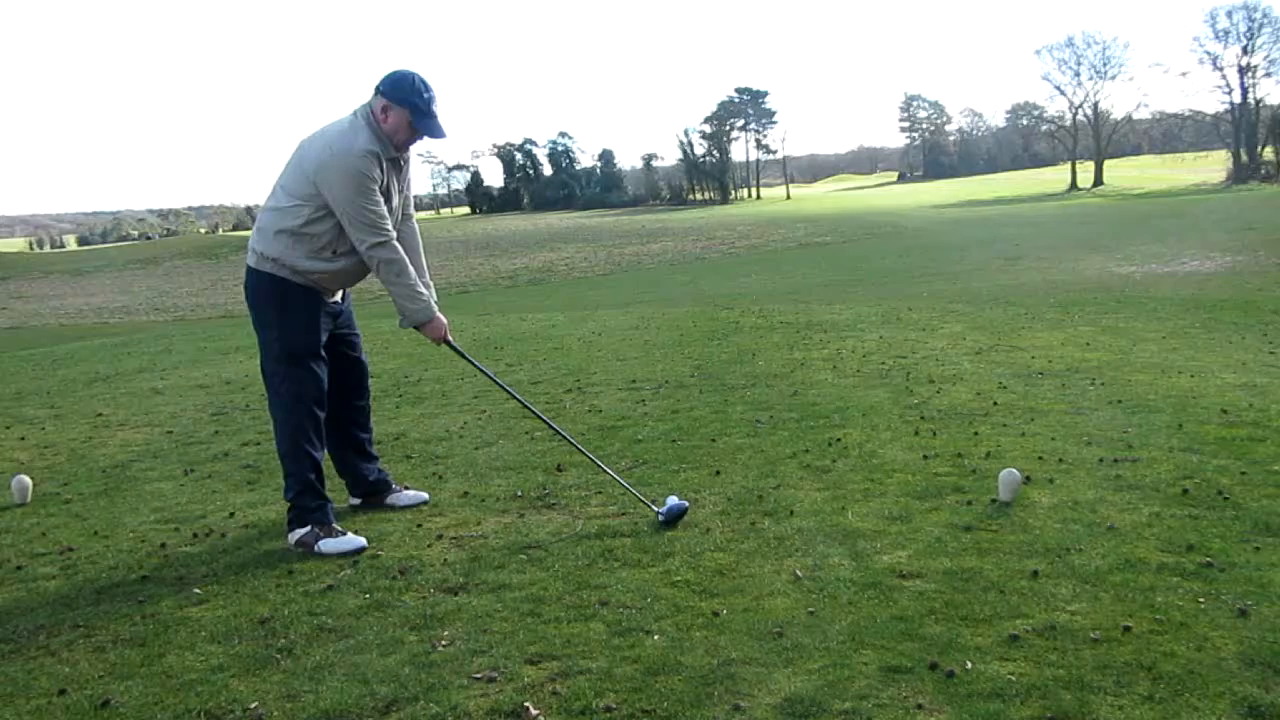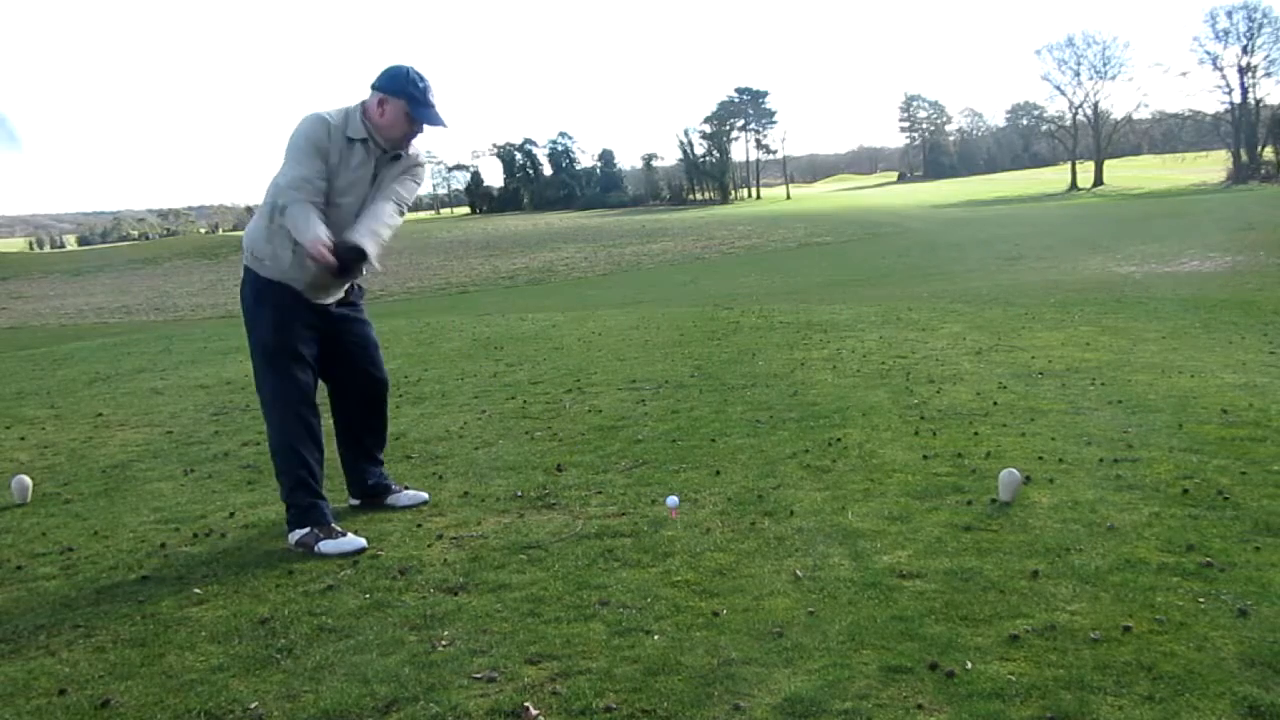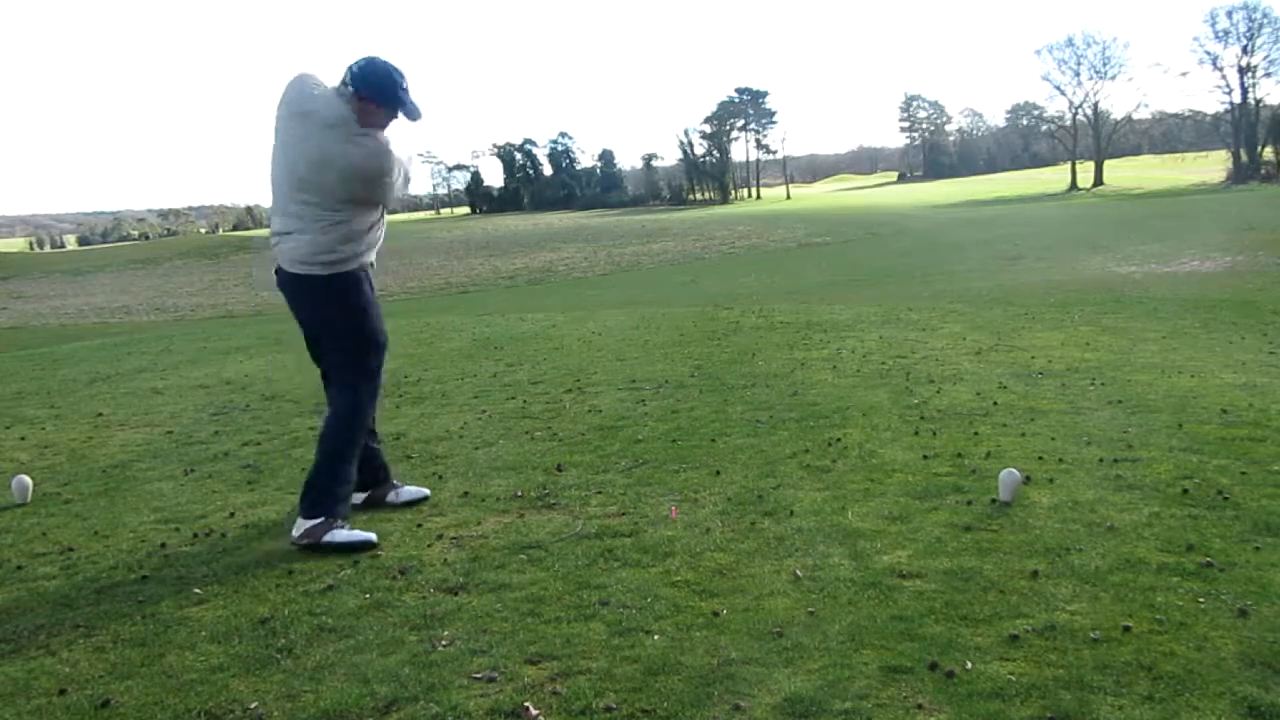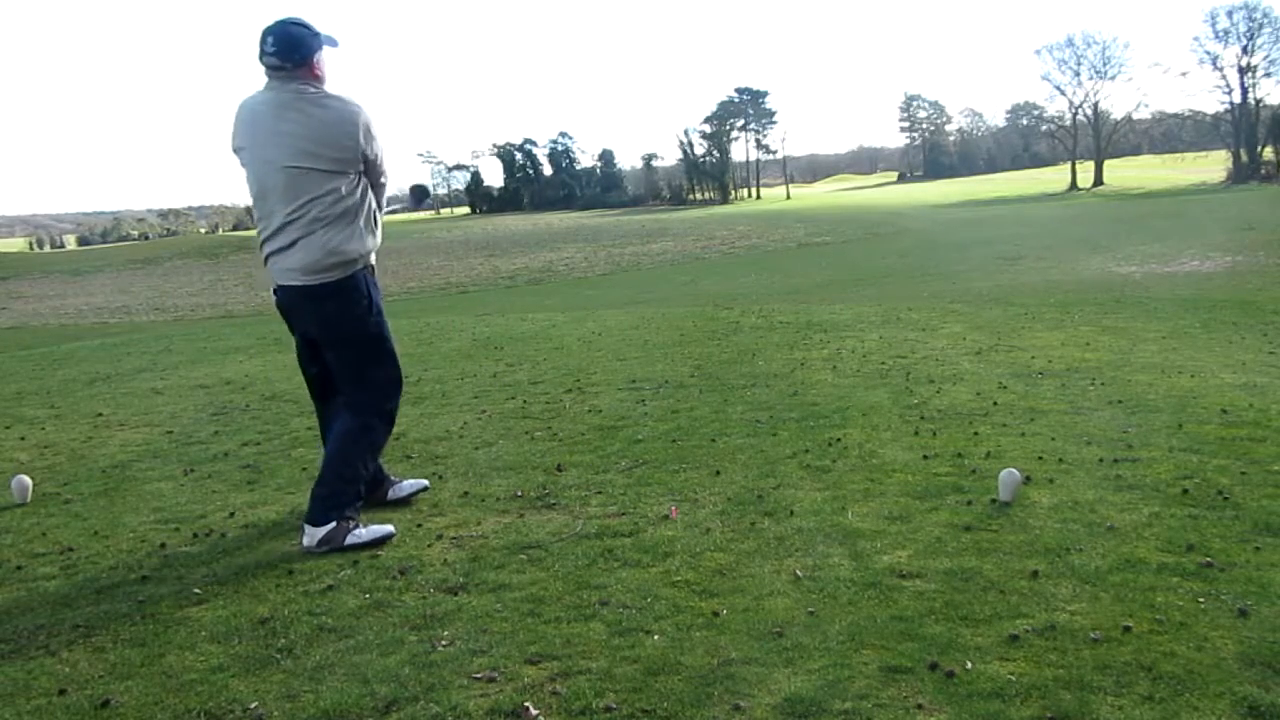
dt=0.7s
person 1, frame 1
left shoulder: (392, 149)
right shoulder: (348, 155)
left elbow: (403, 228)
right elbow: (379, 246)
left wrist: (426, 300)
right wrist: (422, 313)
left hip: (326, 284)
right hip: (284, 284)
left knee: (350, 385)
right knee: (301, 398)
left ankle: (367, 483)
right ankle: (308, 519)
person 1, frame 2
left shoulder: (408, 161)
right shoulder: (320, 131)
left elbow: (384, 211)
right elbow: (298, 199)
left wrist: (357, 245)
right wrist: (313, 239)
left hip: (336, 289)
right hip: (276, 283)
left knee: (366, 385)
right knee: (292, 401)
left ankle: (369, 484)
right ankle: (306, 520)
person 1, frame 3
left shoulder: (301, 94)
right shoulder: (371, 154)
right elbow: (395, 186)
right wrist: (400, 173)
left hip: (296, 271)
right hip: (335, 278)
left knee: (352, 382)
right knee: (355, 387)
left ankle: (370, 480)
right ankle: (318, 515)
person 1, frame 4
left shoulder: (247, 117)
right shoulder: (346, 116)
right elbow: (377, 181)
left hip: (288, 281)
right hip: (340, 277)
left knee: (335, 391)
right knee: (373, 393)
left ankle: (368, 481)
right ankle: (328, 518)
